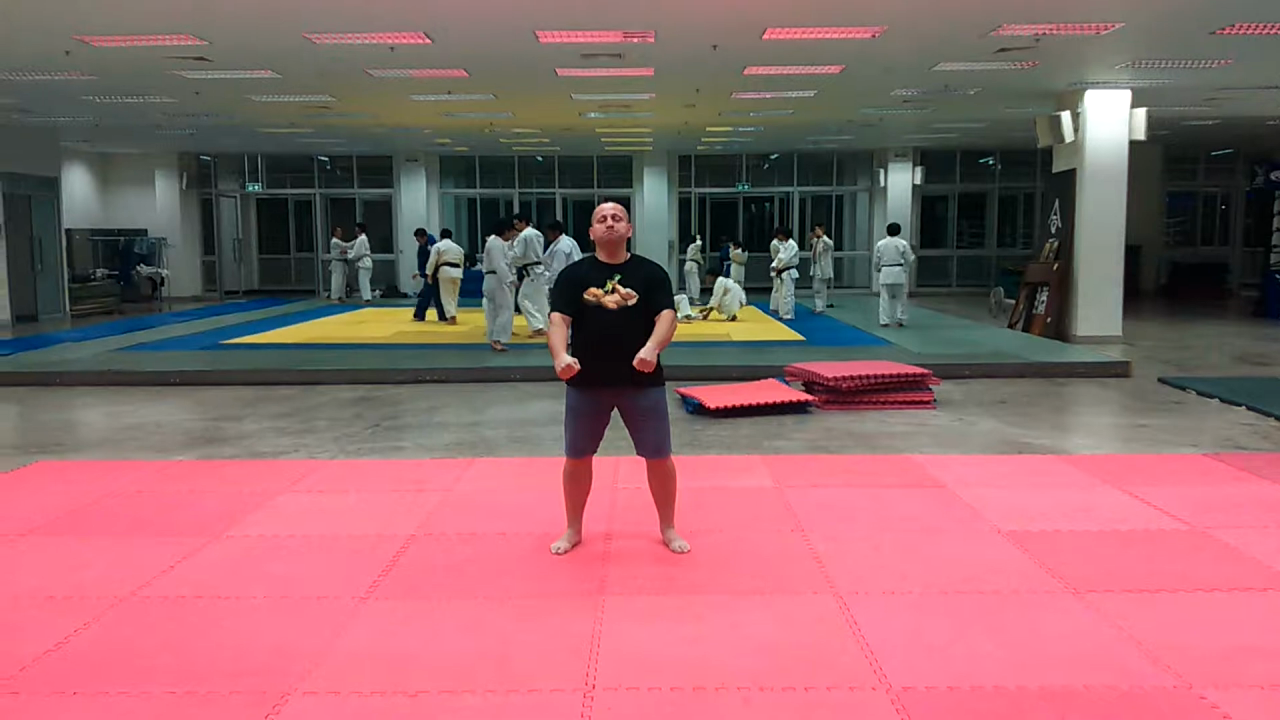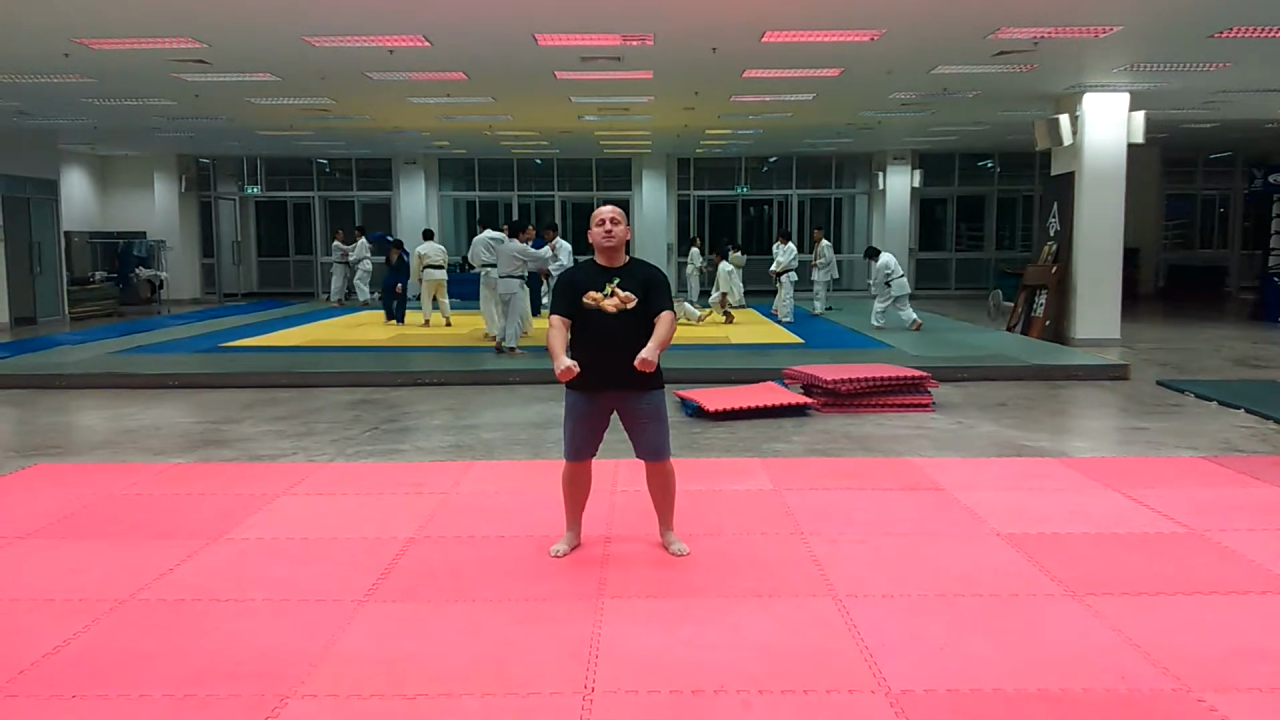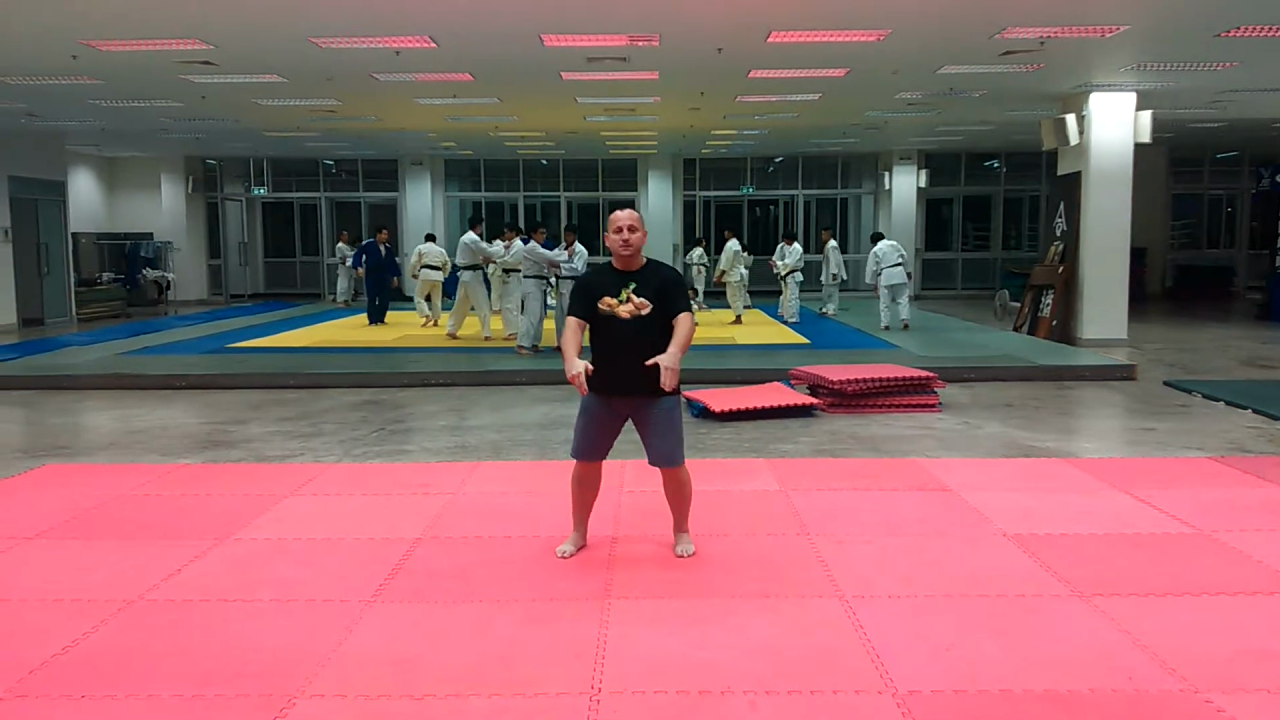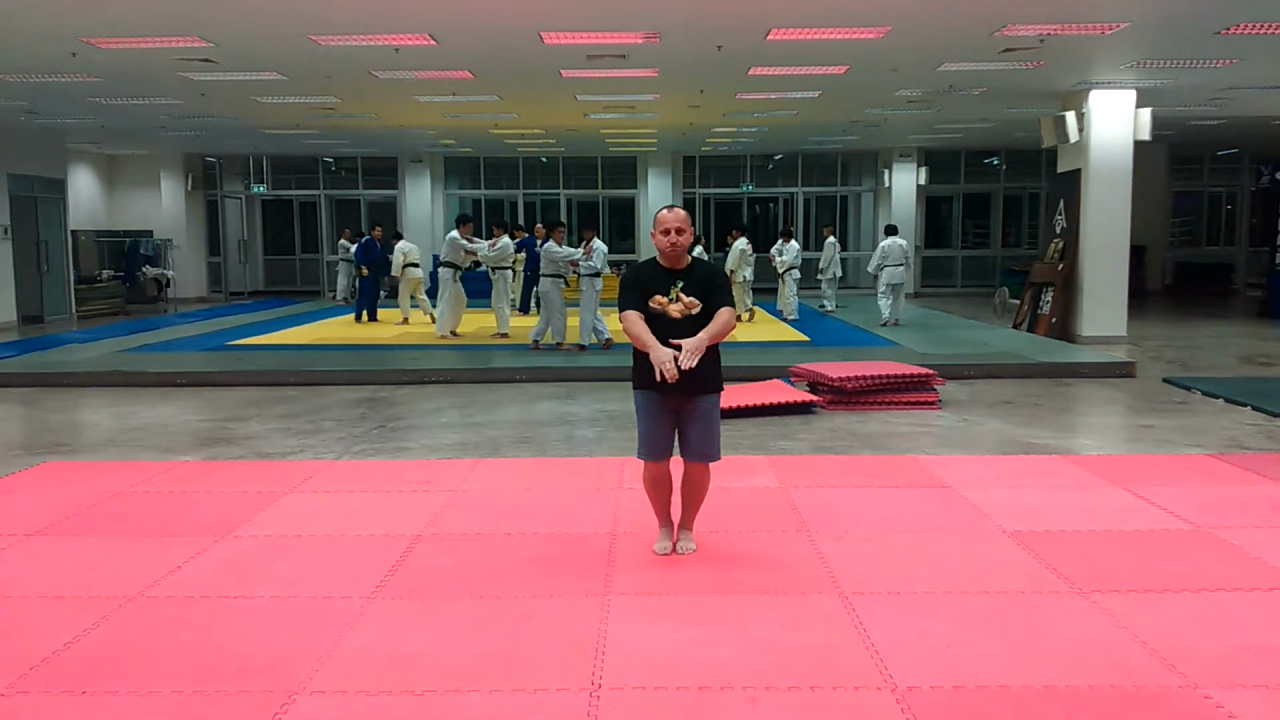
dt=0.7s
person 1, frame 1
left shoulder: (651, 272)
right shoulder: (574, 274)
left elbow: (667, 316)
right elbow: (559, 319)
left wrist: (652, 348)
right wrist: (560, 355)
left hip: (642, 382)
right hip: (586, 383)
left knee: (659, 456)
right knee: (577, 457)
left ankle: (668, 528)
right ankle: (573, 529)
person 1, frame 2
left shoulder: (649, 275)
right shoulder: (573, 277)
left elbow: (666, 317)
right elbow: (558, 322)
left wrist: (653, 348)
right wrist: (560, 358)
left hip: (641, 384)
right hip: (585, 386)
left knee: (658, 459)
right knee: (576, 460)
left ankle: (667, 531)
right ankle: (572, 532)
person 1, frame 3
left shoulder: (666, 277)
right shoulder: (590, 281)
left elbow: (684, 319)
right elbow: (574, 323)
left wrist: (673, 353)
right wrist: (572, 360)
left hip: (657, 389)
right hip: (603, 388)
left knee: (671, 464)
right knee: (586, 461)
left ankle: (682, 531)
right ankle: (579, 533)
person 1, frame 4
left shoulder: (711, 275)
right shoulder: (637, 276)
left elbow: (727, 316)
right elbow: (631, 319)
left wrist: (701, 340)
right wrist: (655, 349)
left hip: (702, 384)
right hip: (652, 383)
left knee: (698, 461)
right knee: (654, 461)
left ankle: (686, 527)
right ankle: (664, 525)
